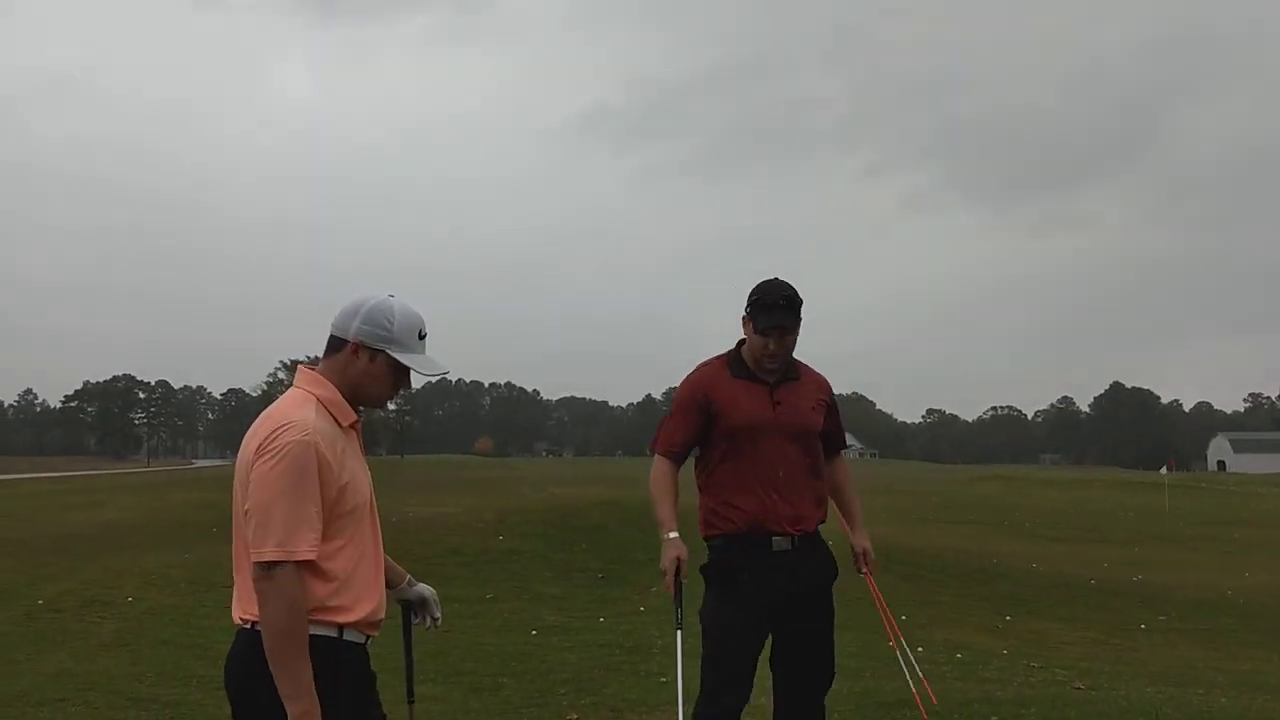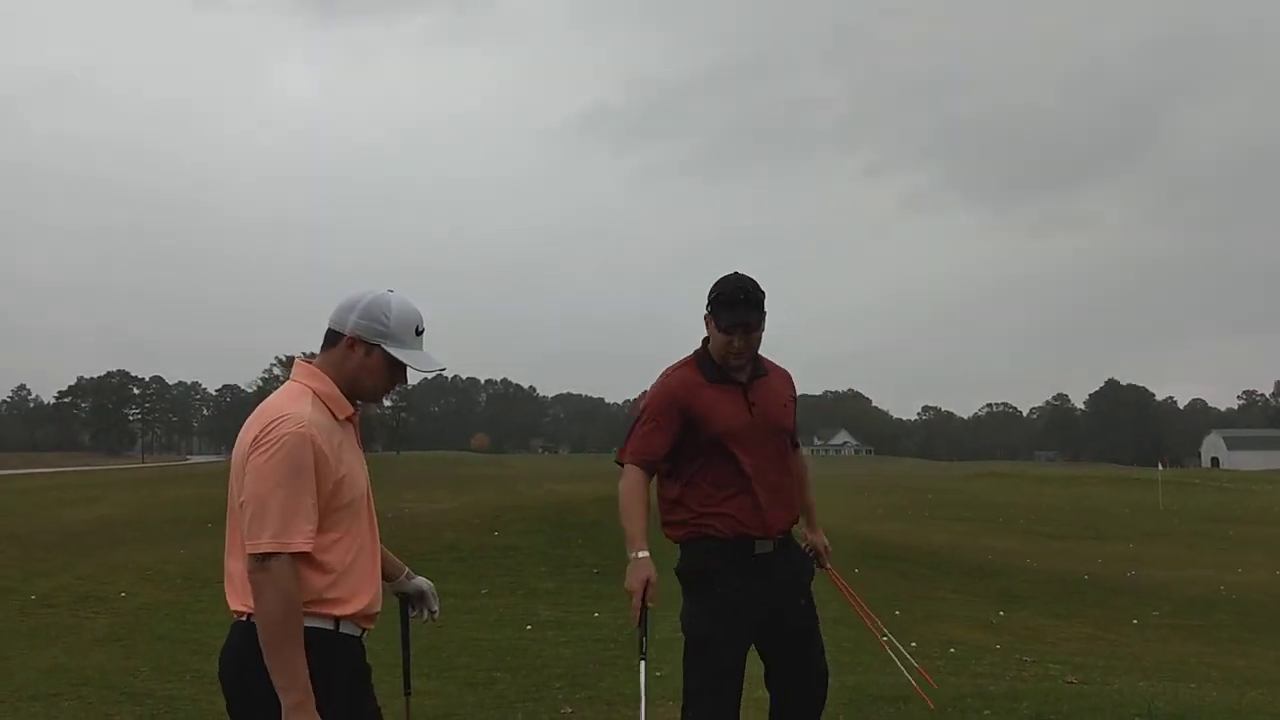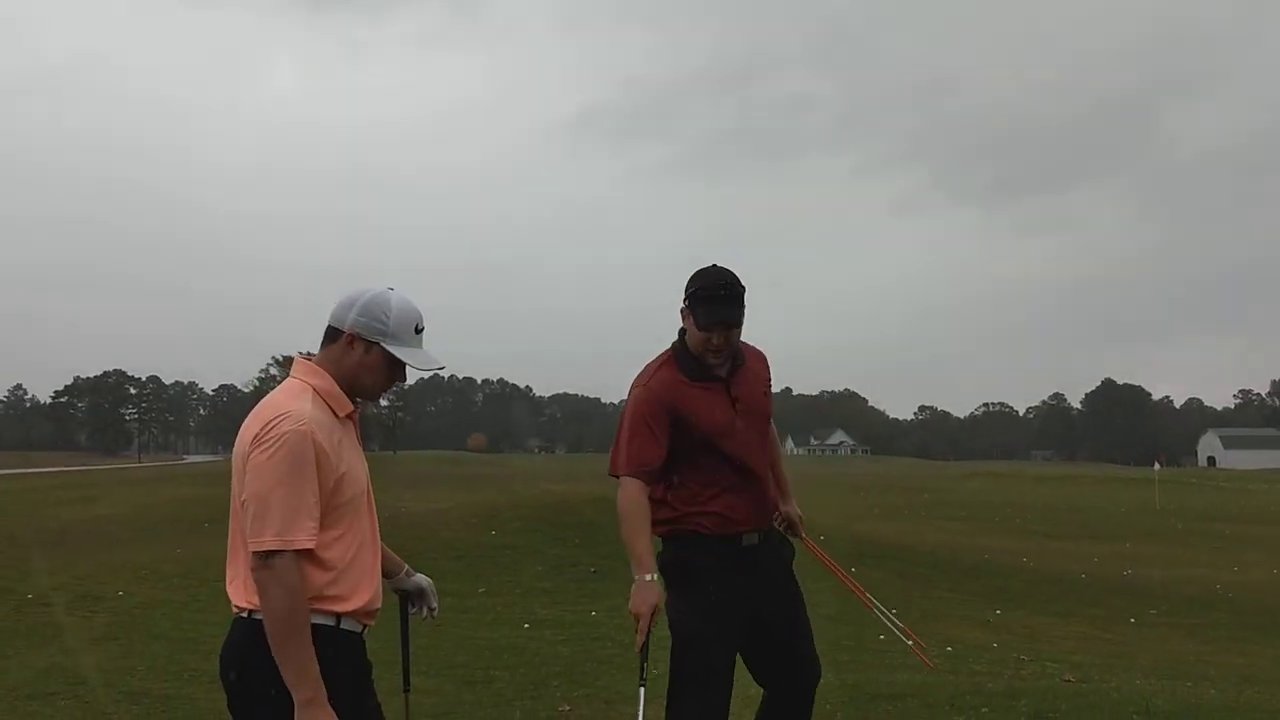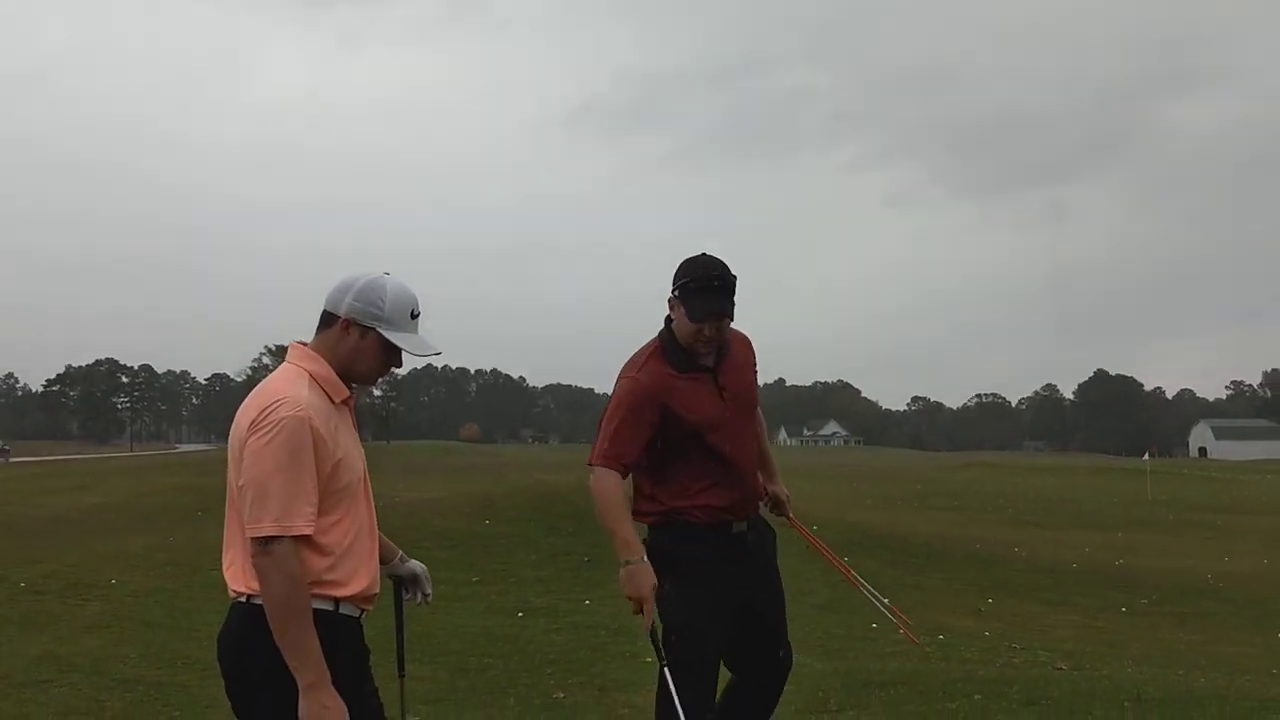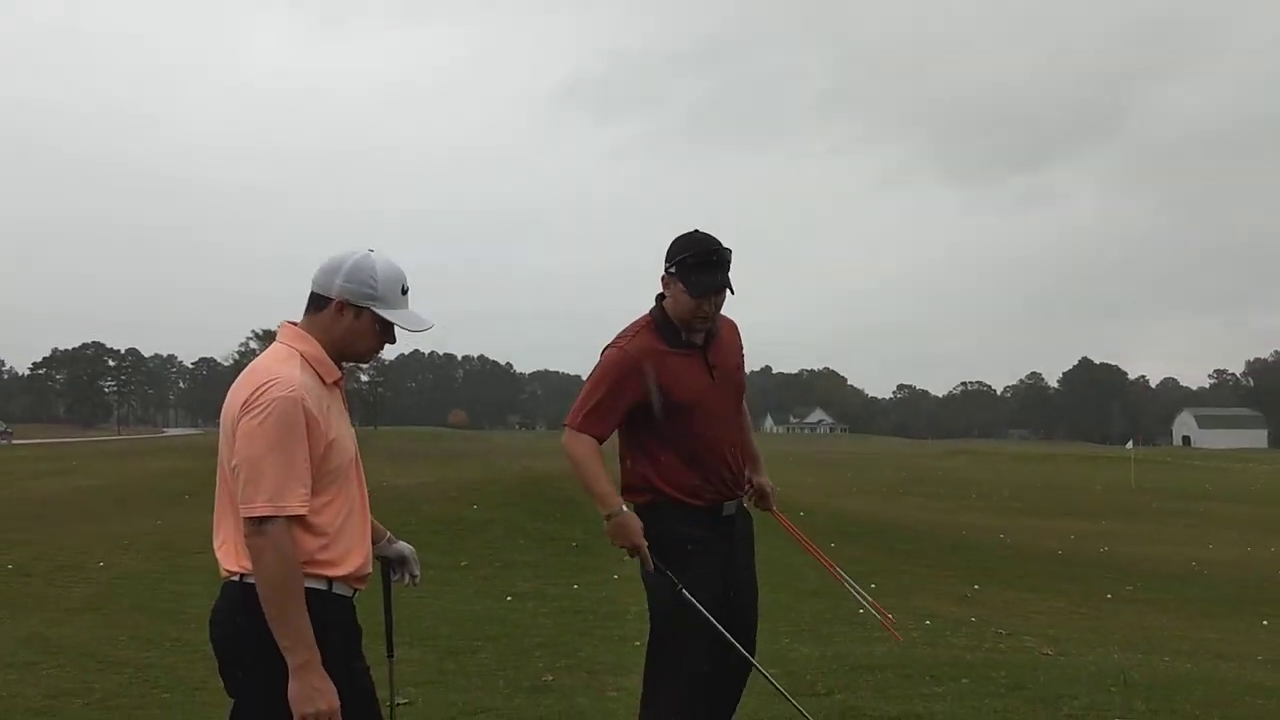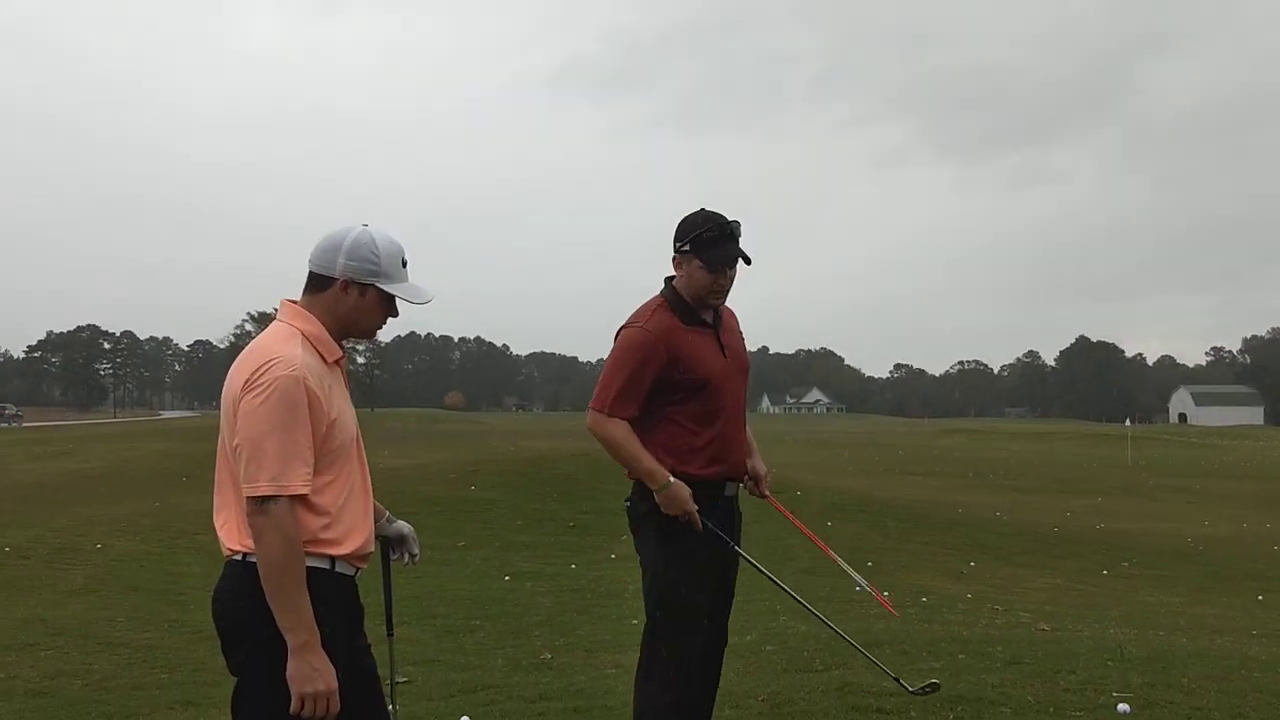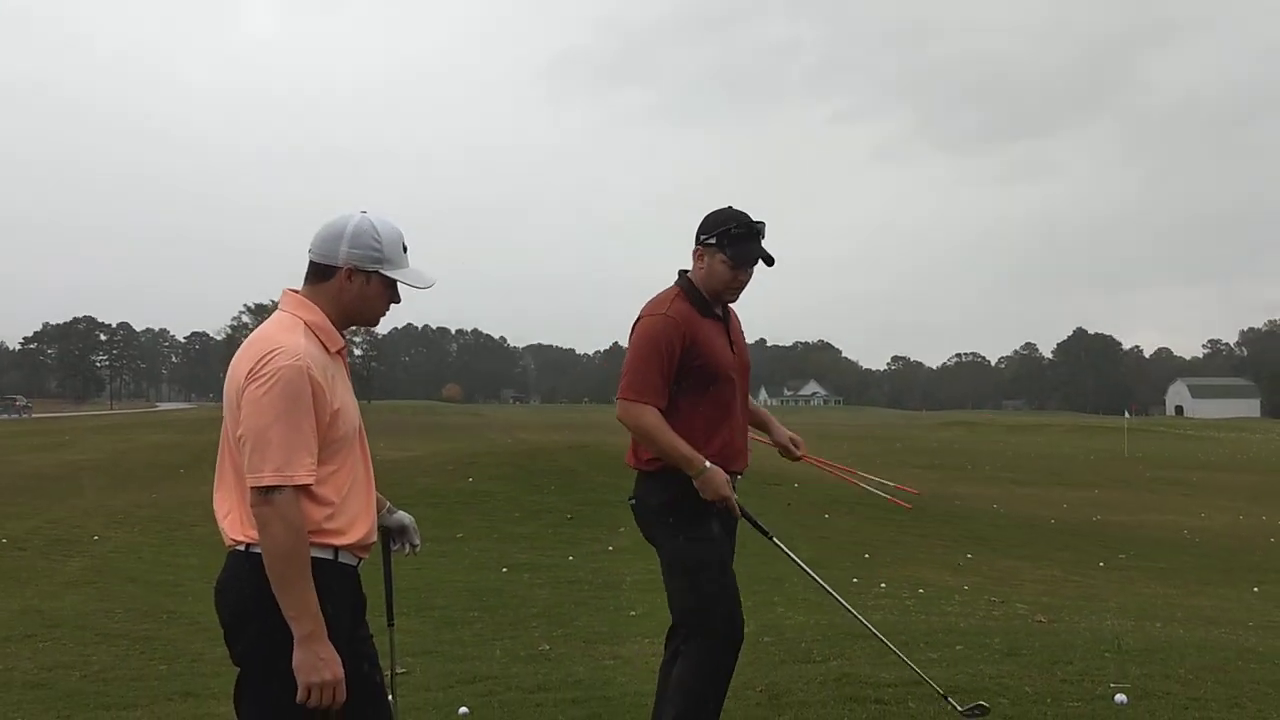
dt=0.2s
person 1, frame 1
left shoulder: (816, 387)
right shoulder: (706, 383)
left elbow: (832, 460)
right elbow: (665, 459)
left wrist: (857, 528)
right wrist: (671, 534)
left hip: (807, 558)
right hip: (737, 559)
person 1, frame 2
left shoulder: (780, 381)
right shoulder: (676, 388)
right elbow: (635, 471)
left wrist: (813, 524)
right wrist: (640, 554)
left hip: (783, 558)
right hip: (716, 565)
person 1, frame 3
left shoulder: (756, 364)
right shoulder: (657, 388)
right elbow: (632, 483)
left wrist: (785, 497)
right wrist: (645, 574)
left hip: (765, 547)
right hip: (701, 560)
left knee: (799, 675)
person 1, frame 4
left shoulder: (741, 349)
right shoulder: (644, 380)
right elbow: (606, 472)
left wrist: (771, 477)
right wrist: (632, 561)
left hip: (749, 533)
right hip: (689, 549)
left knee: (770, 665)
person 1, frame 5
left shoulder: (727, 334)
right shoulder: (632, 354)
right elbow: (577, 436)
left wrist: (755, 468)
right wrist: (615, 511)
left hip: (731, 518)
right hip: (674, 529)
left knee: (733, 657)
right knee: (678, 666)
person 1, frame 6
left shoulder: (726, 319)
right shoulder: (650, 331)
right elbow: (604, 420)
left wrist: (749, 453)
right wrist: (662, 482)
left hip: (721, 502)
right hip: (674, 510)
left knee: (709, 642)
right knee: (675, 644)
person 1, frame 7
left shoulder: (725, 316)
right shoulder: (666, 318)
right elbow: (633, 409)
left wrist: (774, 428)
right wrist: (700, 469)
left hip: (716, 496)
right hip: (677, 497)
left knee: (705, 631)
right knee: (711, 629)
person 2, frame 1
left shoulder: (334, 424)
right shoulder: (298, 433)
right elbow: (275, 577)
left wrist: (401, 582)
left hip: (331, 657)
right hip: (293, 665)
person 2, frame 2
left shoulder: (333, 418)
right shoulder: (294, 426)
right elbow: (270, 568)
left wrist: (399, 575)
left hip: (328, 651)
right hip: (290, 661)
person 2, frame 3
left shoulder: (333, 416)
right shoulder: (295, 423)
right elbow: (275, 565)
left wrist: (398, 572)
left hip: (331, 647)
right hip: (290, 656)
person 2, frame 4
left shoulder: (329, 401)
right shoulder: (291, 409)
right elbow: (273, 551)
left wrist: (393, 558)
left hip: (328, 631)
right hip: (287, 641)
person 2, frame 5
left shoulder: (318, 380)
right shoulder: (283, 389)
right elbow: (267, 531)
left wrist: (381, 540)
right wrist: (304, 667)
left hip: (320, 611)
right hip: (279, 621)
person 2, frame 6
left shoulder: (316, 357)
right shoulder: (284, 367)
right elbow: (268, 510)
left wrist: (381, 519)
right wrist: (303, 647)
left hip: (322, 591)
right hip: (283, 602)
person 2, frame 7
left shoulder: (317, 346)
right shoulder: (286, 357)
right elbow: (273, 502)
left wrist: (382, 510)
right wrist: (308, 636)
left hip: (324, 580)
right hip: (285, 592)
